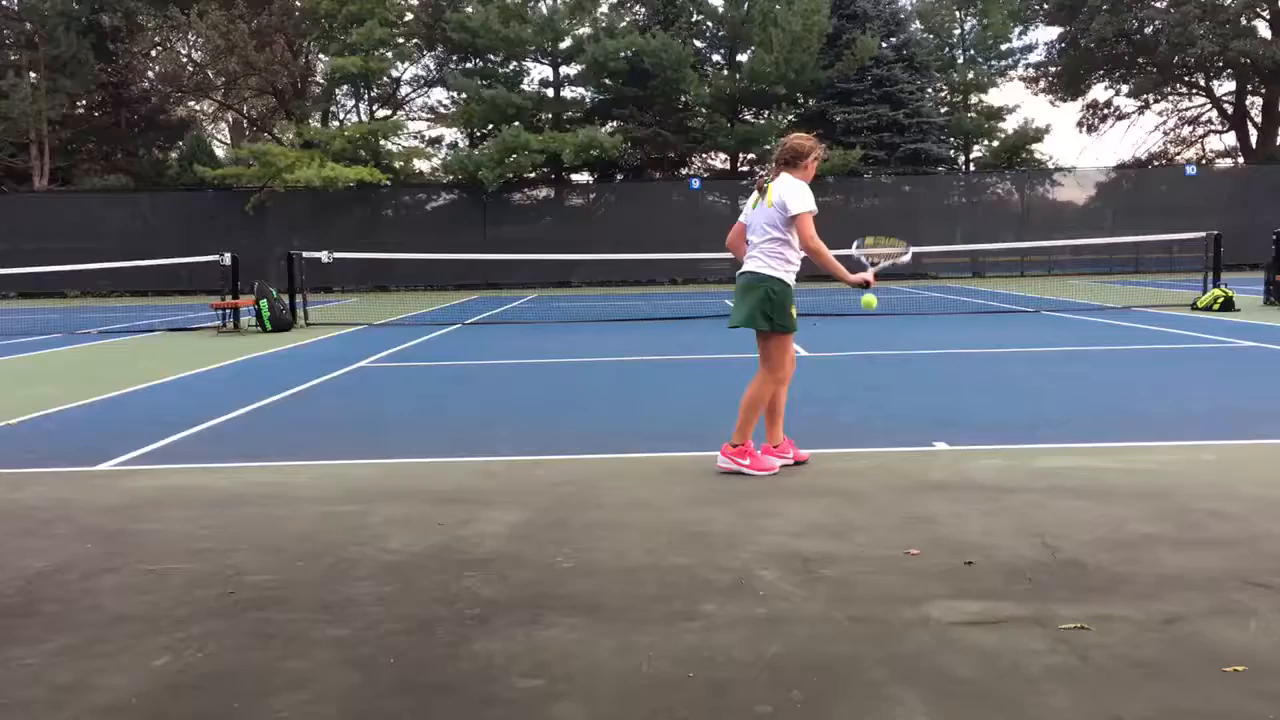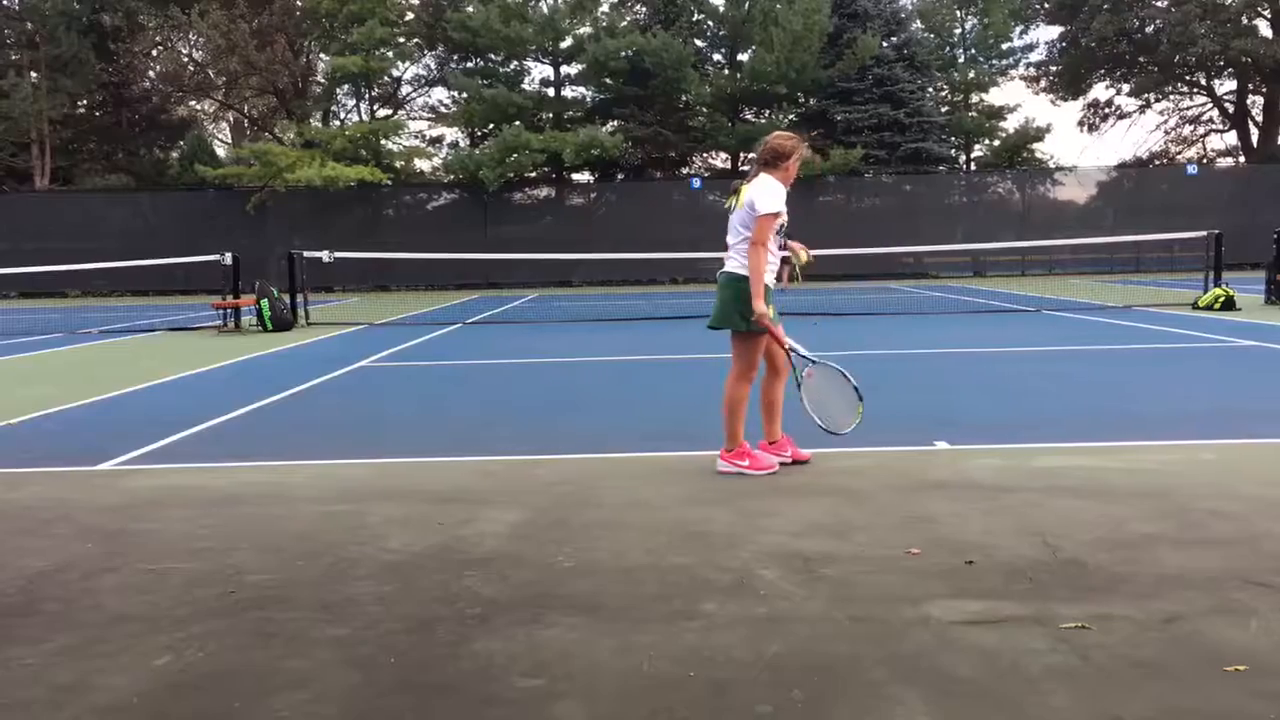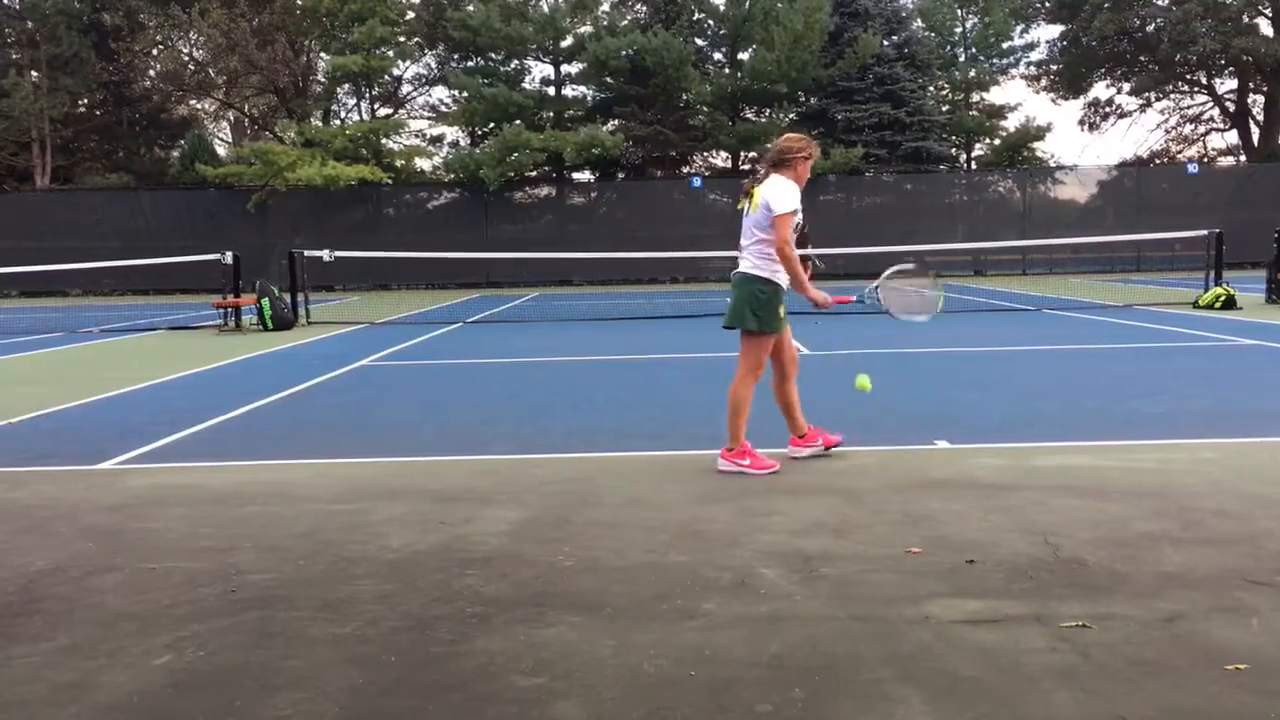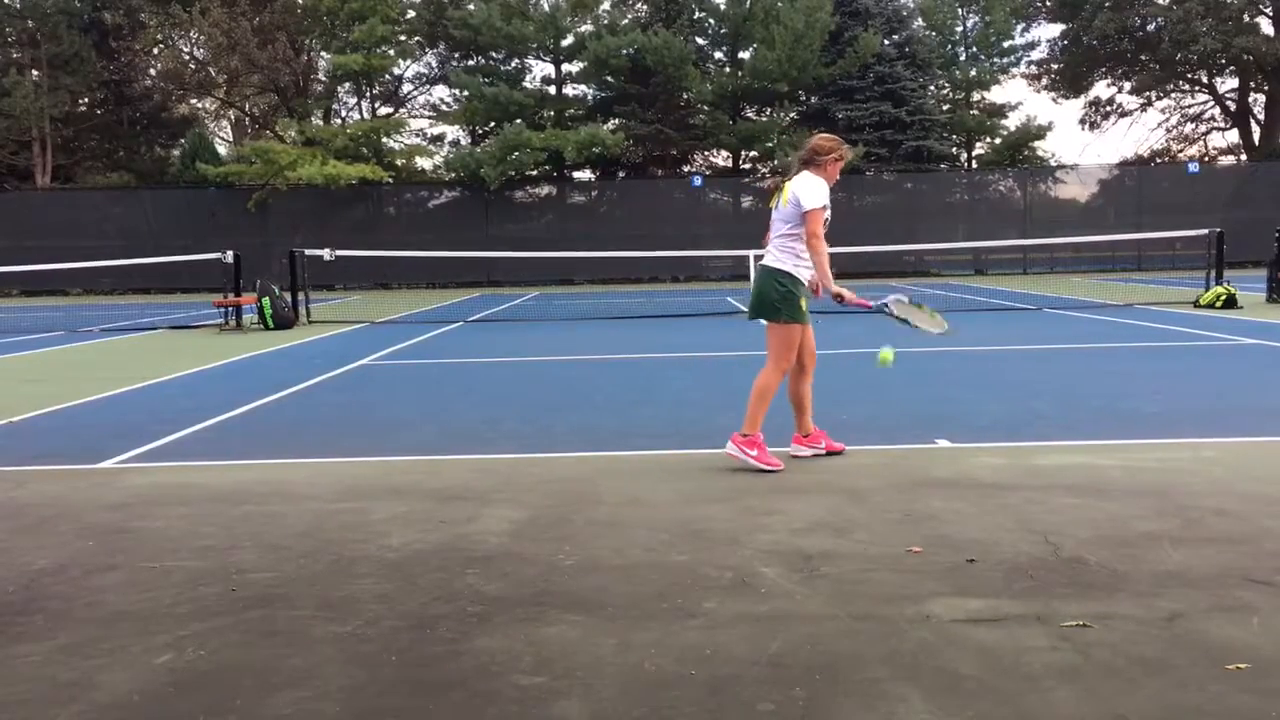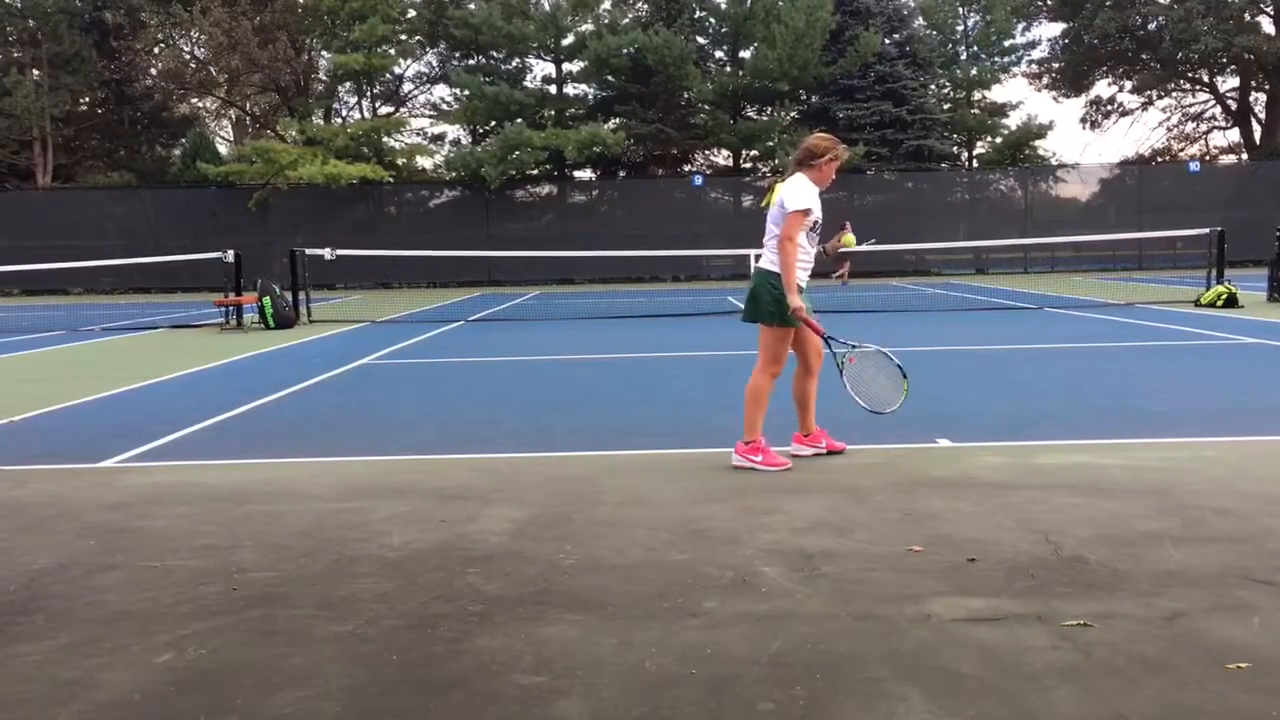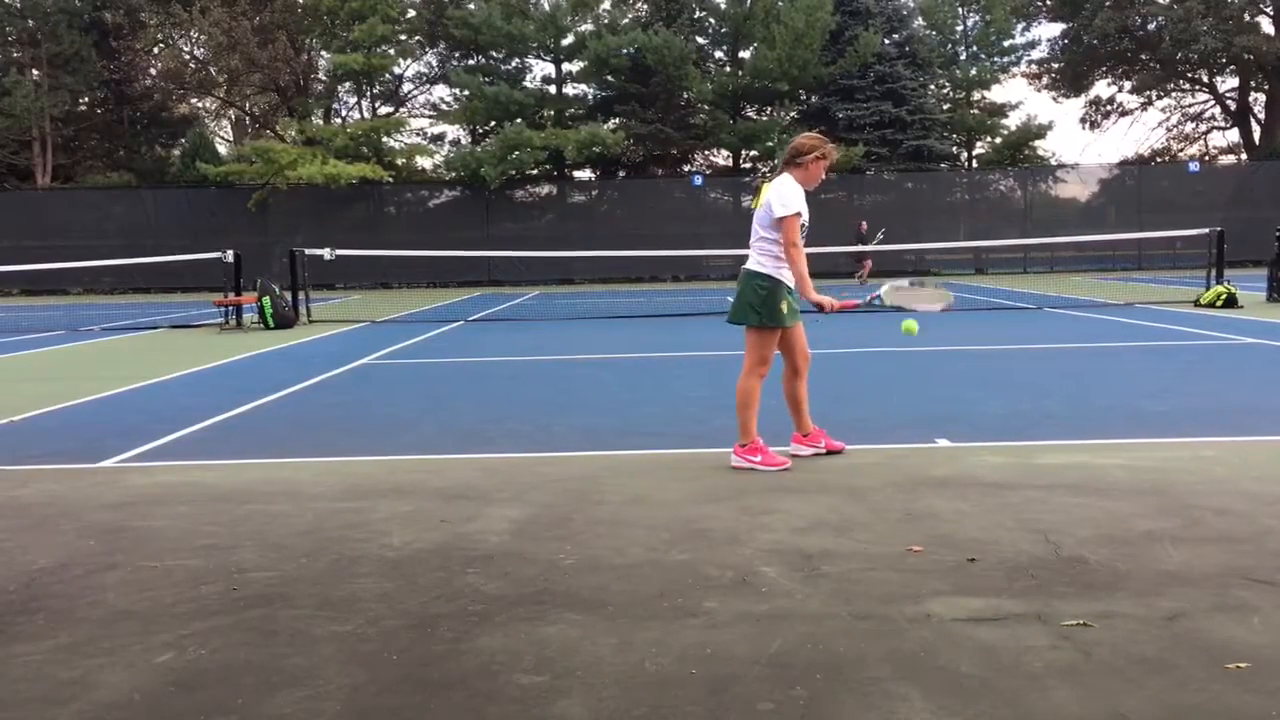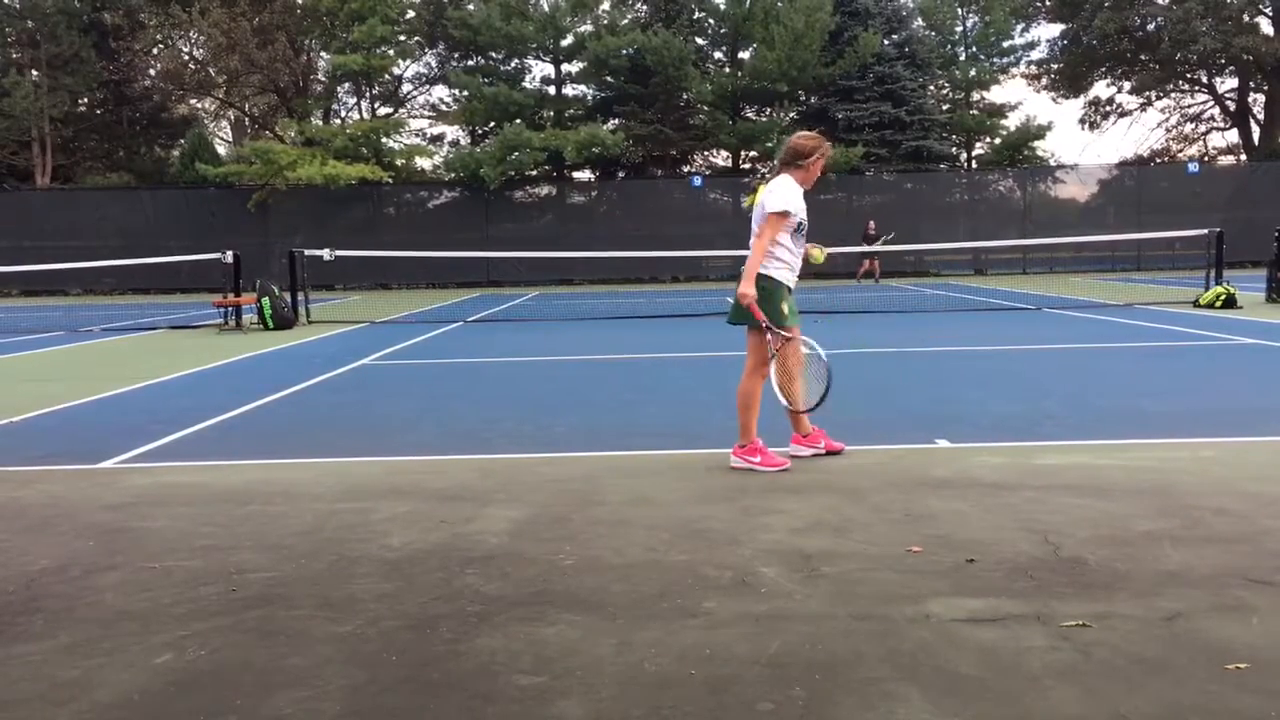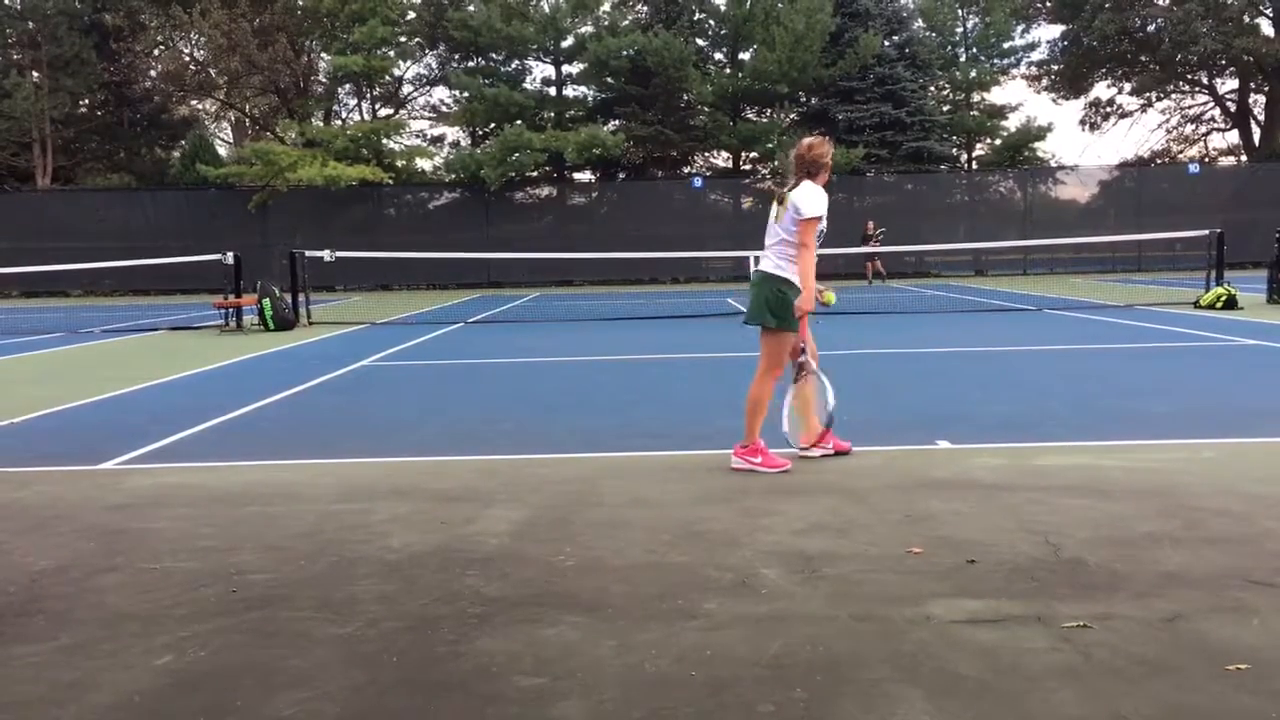
dt=0.4s
person 1, frame 1
left shoulder: (762, 191)
right shoulder: (796, 189)
left elbow: (733, 241)
right elbow: (810, 244)
right wrist: (849, 277)
left hip: (754, 281)
right hip: (772, 286)
left knee: (783, 369)
right knee: (771, 373)
left ankle: (776, 445)
right ankle: (736, 449)
person 1, frame 2
left shoulder: (754, 187)
right shoulder: (771, 189)
right elbow: (756, 244)
left wrist: (784, 246)
right wrist: (757, 298)
left hip: (750, 289)
right hip: (748, 289)
left knee: (780, 363)
right knee: (745, 372)
left ankle: (773, 442)
right ankle: (733, 452)
person 1, frame 3
left shoulder: (763, 189)
right shoulder: (784, 188)
right elbow: (782, 246)
left wrist: (788, 278)
right wrist: (808, 289)
left hip: (759, 284)
right hip: (761, 287)
left knee: (787, 364)
right knee: (750, 371)
left ankle: (803, 436)
right ankle: (734, 451)
person 1, frame 4
left shoulder: (794, 185)
right shoulder: (814, 185)
right elbow: (814, 239)
left wrist: (811, 277)
right wrist: (828, 284)
left hip: (783, 278)
right hip: (783, 281)
left knee: (805, 360)
right knee: (779, 365)
left ankle: (806, 436)
right ankle: (747, 438)
person 1, frame 5
left shoulder: (798, 186)
right shoulder: (802, 188)
right elbow: (786, 241)
left wrist: (825, 248)
right wrist: (792, 294)
left hip: (785, 285)
right hip: (778, 284)
left knee: (812, 358)
right knee: (770, 367)
left ankle: (807, 436)
right ankle: (749, 446)
person 1, frame 6
left shoulder: (788, 188)
right shoulder: (788, 189)
right elbow: (791, 245)
left wrist: (801, 275)
right wrist: (810, 292)
left hip: (776, 286)
right hip: (765, 284)
left knee: (799, 360)
right knee: (757, 367)
left ankle: (806, 435)
right ankle: (747, 447)
person 1, frame 7
left shoulder: (786, 188)
right shoulder: (785, 188)
right elbow: (762, 237)
left wrist: (802, 249)
right wrist: (748, 281)
left hip: (778, 286)
right hip: (767, 284)
right knee: (759, 367)
left ankle: (804, 436)
right ankle: (746, 448)
person 1, frame 8
left shoulder: (791, 193)
right shoulder: (813, 194)
right elbow: (805, 247)
left wrist: (807, 286)
right wrist: (807, 292)
left hip: (777, 283)
right hip: (779, 285)
right knee: (770, 370)
left ankle: (815, 437)
right ankle: (748, 449)
